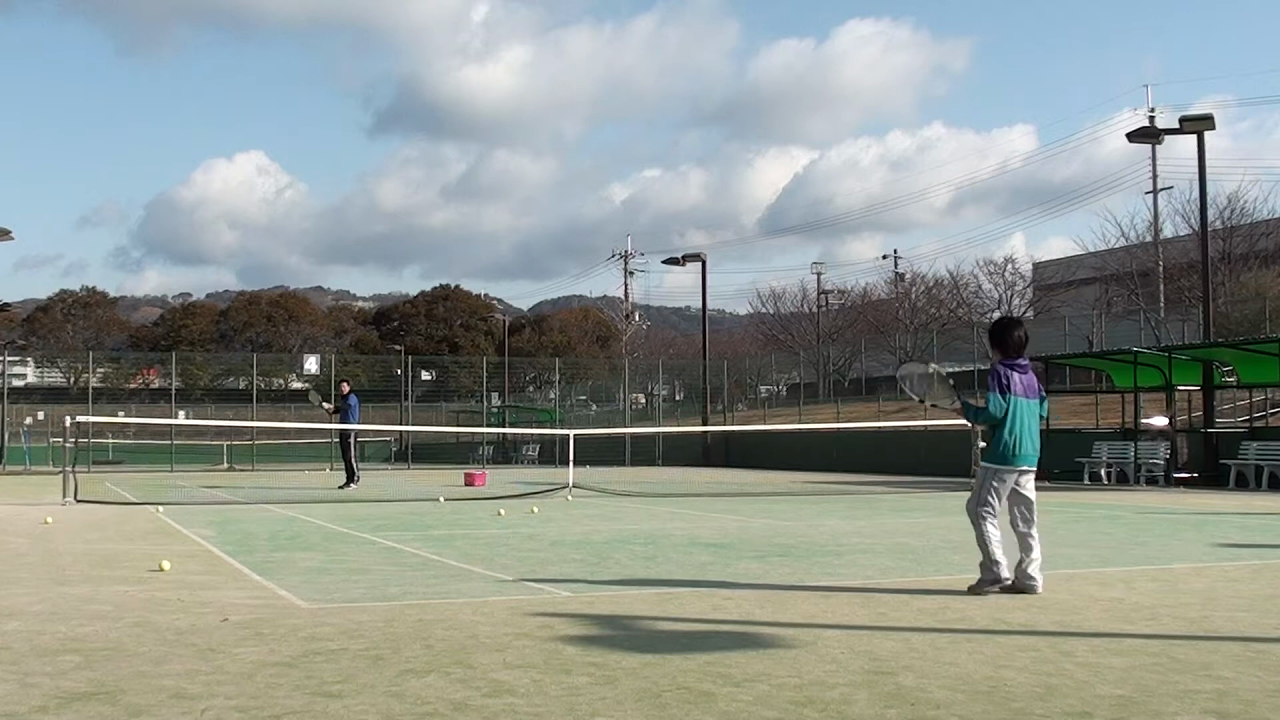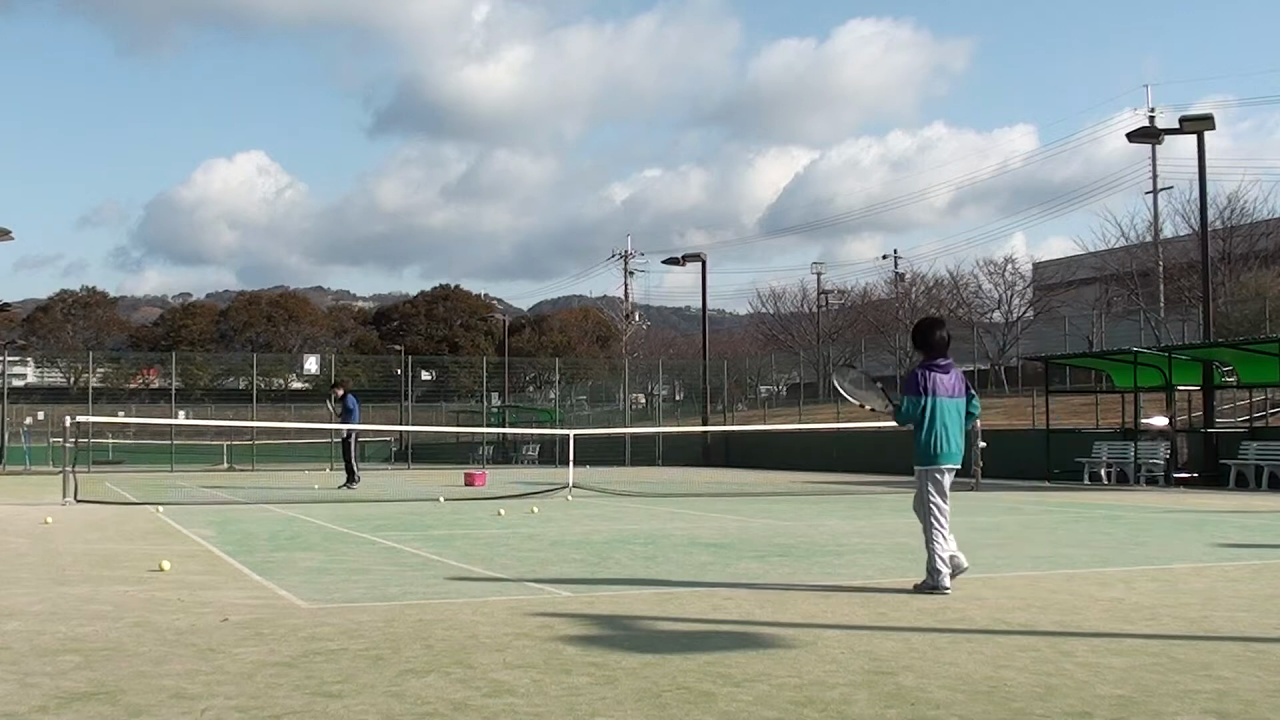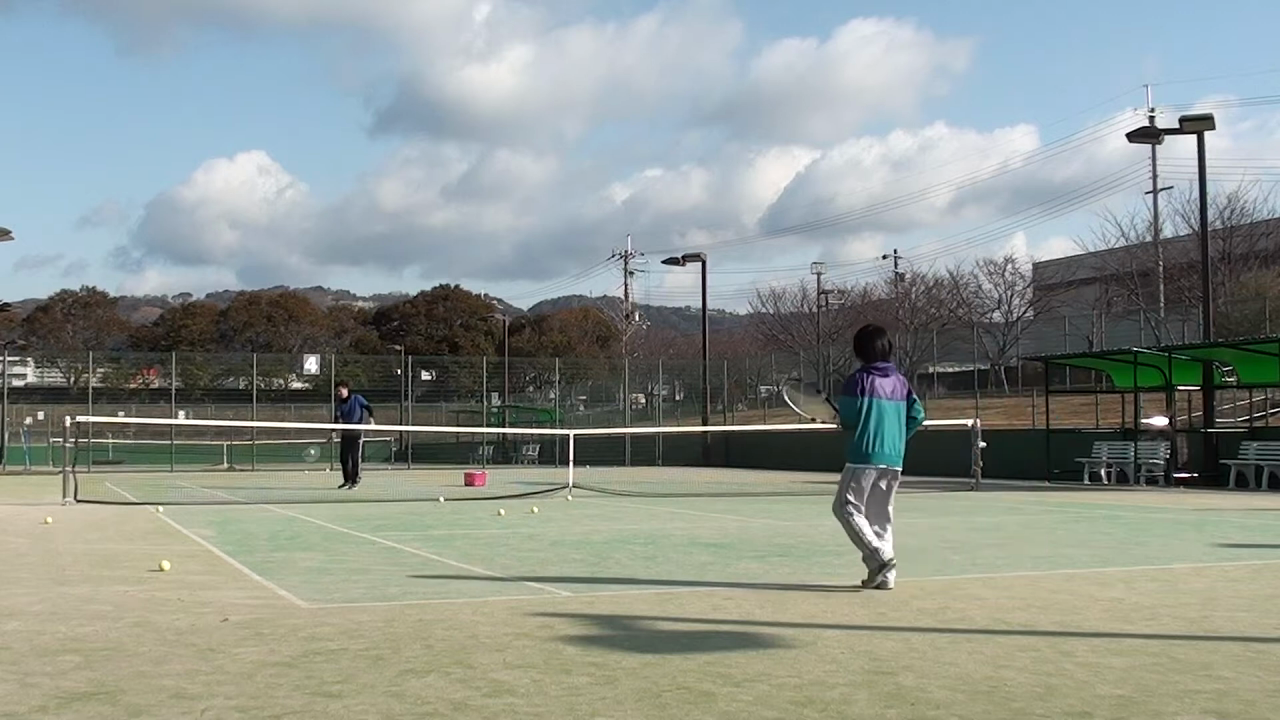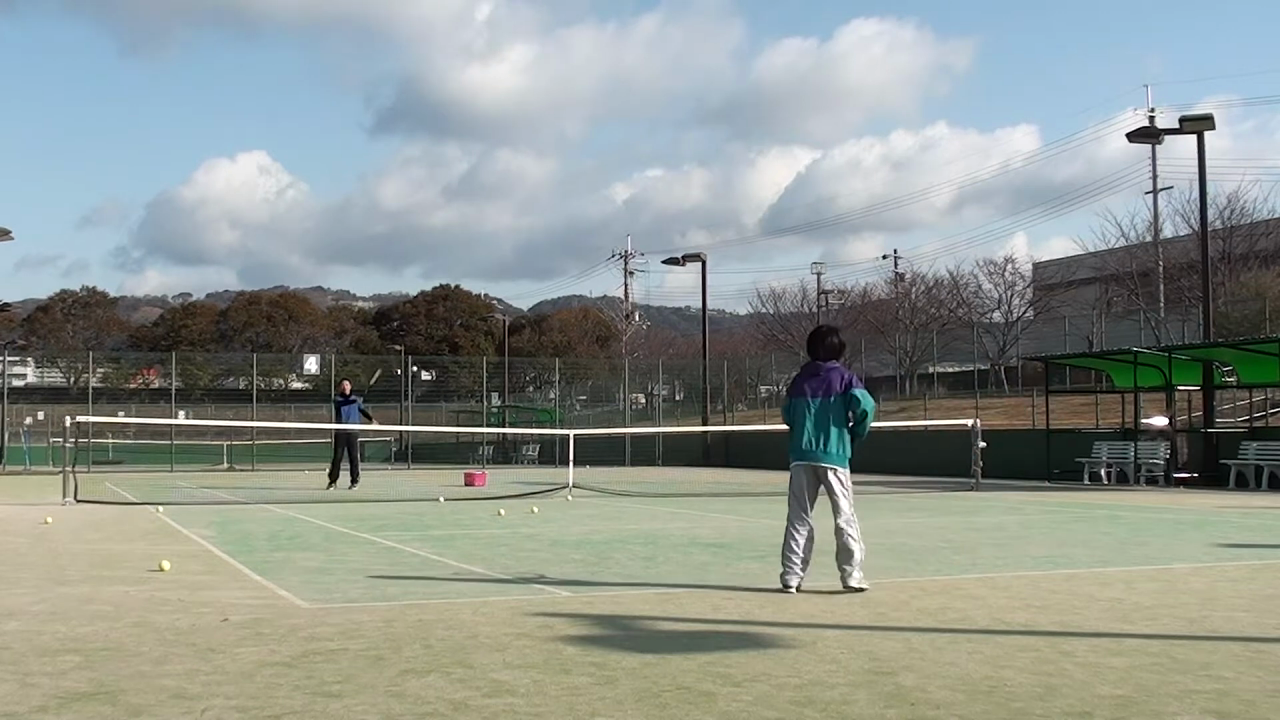
dt=0.5s
person 1, frame 1
left shoulder: (999, 372)
right shoulder: (1031, 375)
left elbow: (994, 411)
right elbow: (1042, 410)
left wrist: (969, 411)
left hip: (1002, 456)
right hip: (1029, 457)
left knee: (981, 510)
right knee: (1025, 520)
left ankle: (996, 571)
right ankle: (1029, 578)
person 1, frame 2
left shoulder: (920, 375)
right shoulder: (957, 375)
left elbow: (907, 414)
right elbow: (973, 410)
left wrist: (897, 414)
left hip: (931, 454)
right hip: (954, 452)
left knee: (934, 516)
right knee: (925, 508)
left ankle: (939, 578)
right ankle: (953, 560)
person 1, frame 3
left shoulder: (859, 379)
right shoulder: (900, 380)
left elbow: (848, 417)
right elbow: (917, 415)
left wrist: (844, 425)
left hip: (865, 455)
right hip: (894, 458)
left knee: (846, 507)
right knee: (880, 517)
left ankle: (880, 555)
right ankle: (882, 574)
person 1, frame 4
left shoulder: (800, 379)
right shoulder: (846, 378)
left elbow: (787, 416)
right elbow: (865, 407)
right wrist: (857, 434)
left hip: (801, 456)
right hip: (834, 456)
left knee: (798, 518)
right knee: (844, 517)
left ankle: (791, 577)
right ankle: (851, 575)
